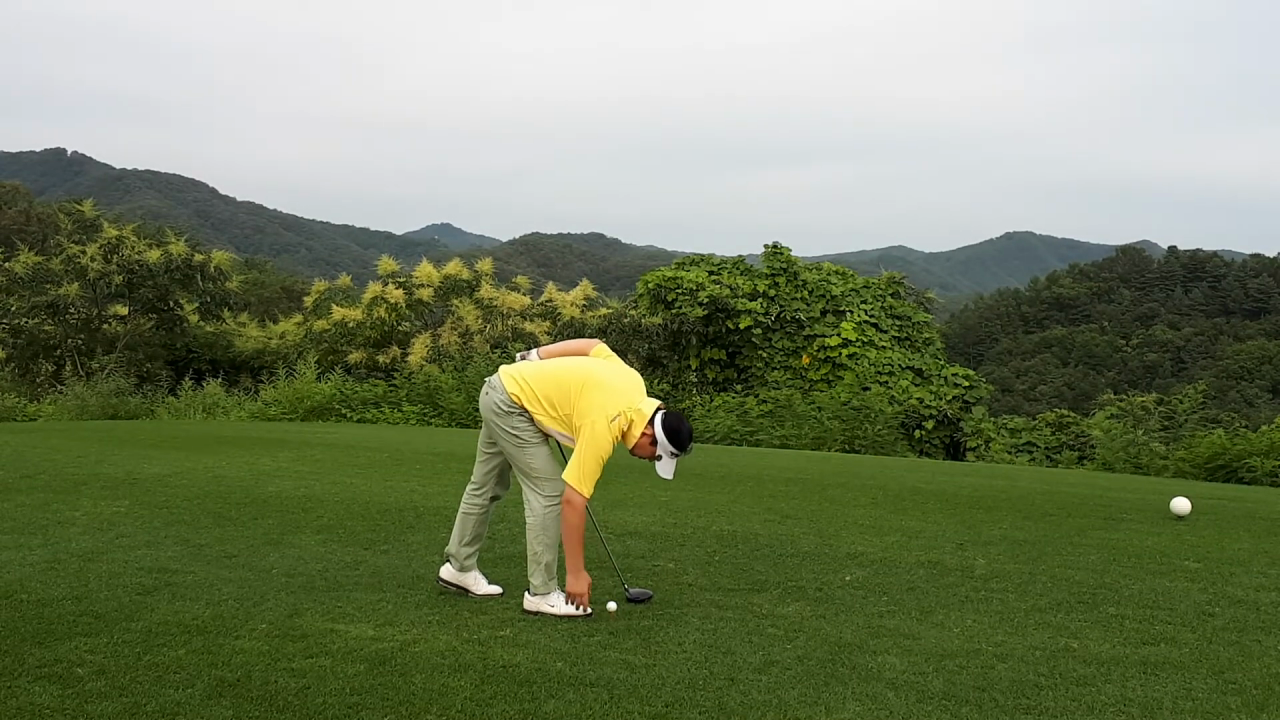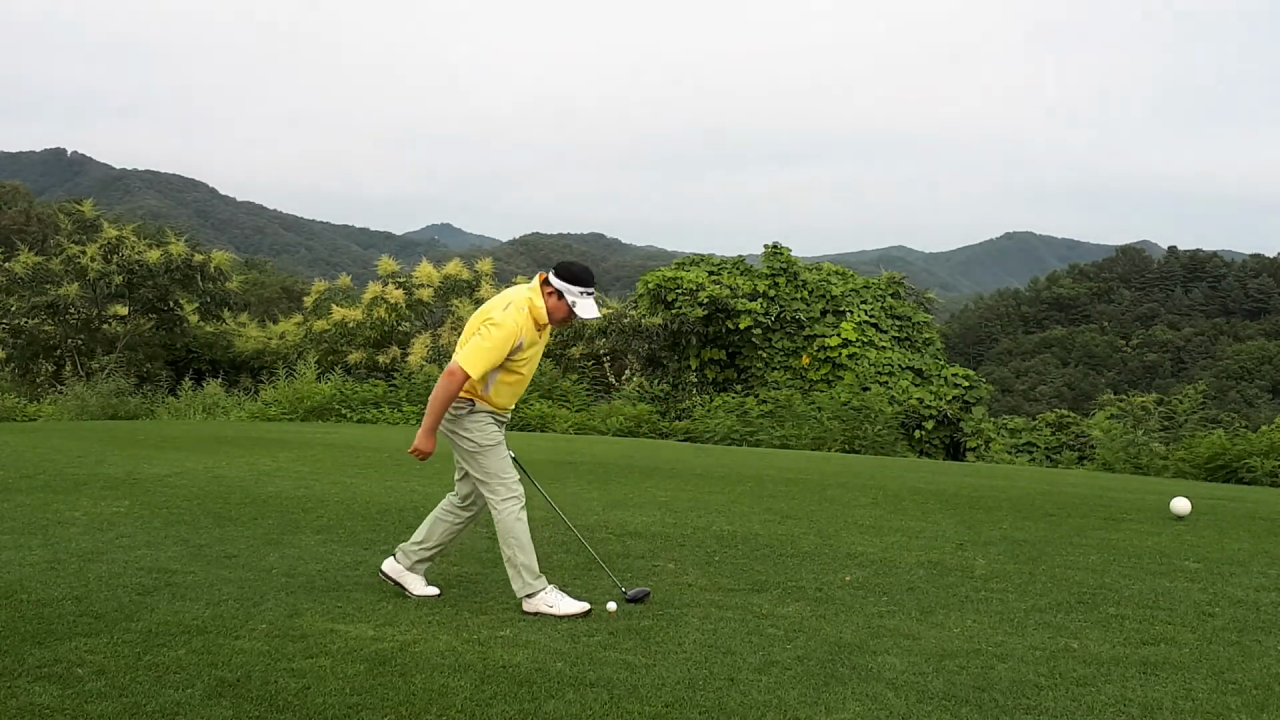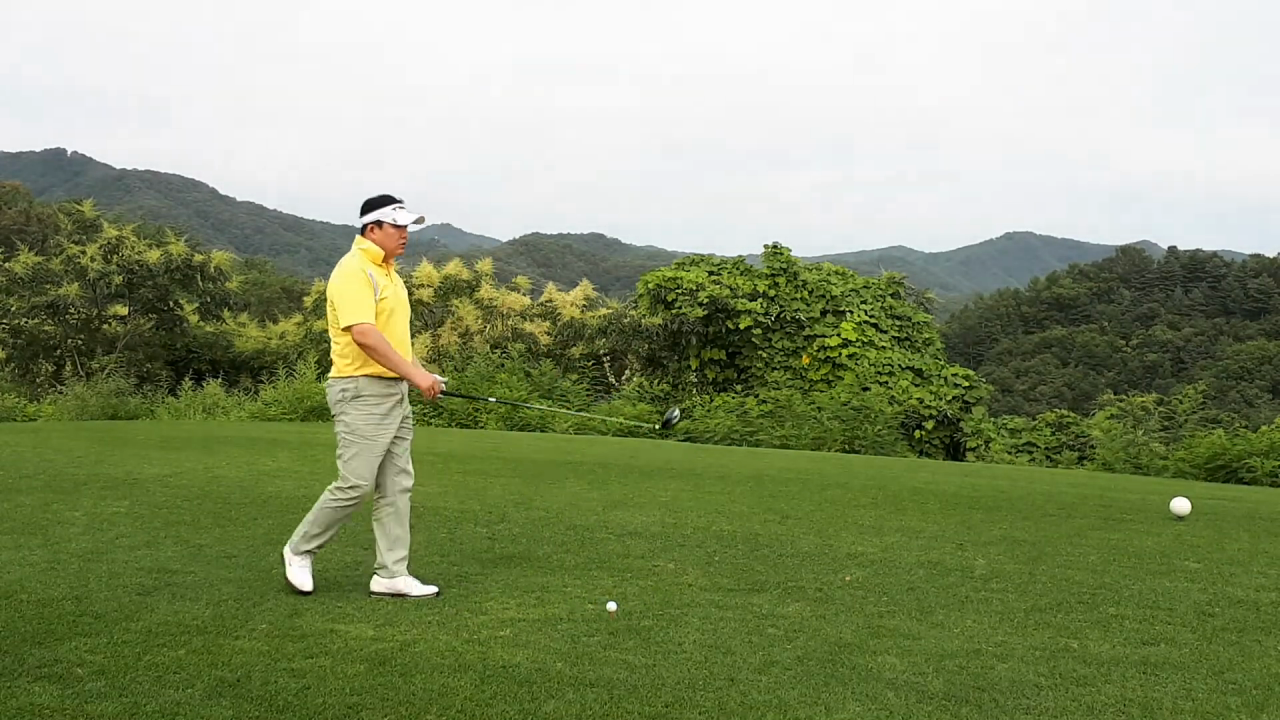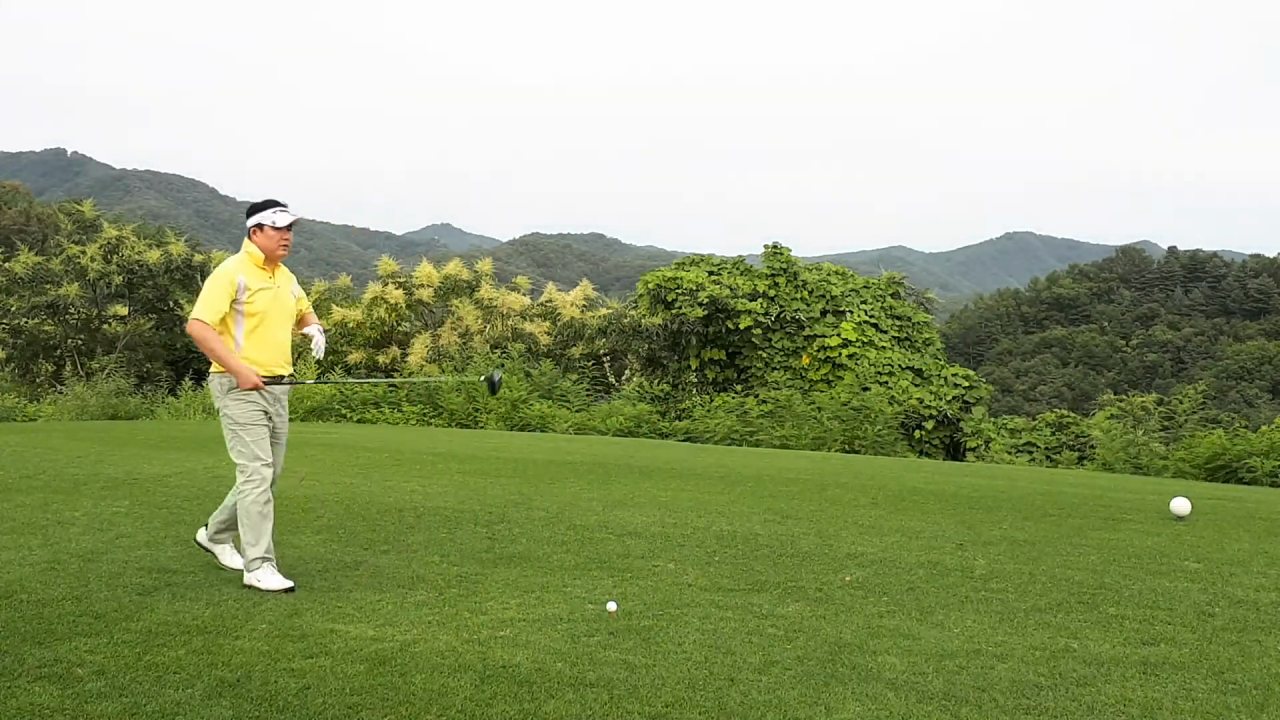
dt=0.7s
person 1, frame 1
left shoulder: (634, 387)
right shoulder: (604, 428)
left elbow: (593, 345)
right elbow: (572, 501)
left wrist: (536, 358)
right wrist: (575, 573)
left hip: (505, 388)
right hip: (511, 405)
left knee: (487, 486)
right knee: (545, 492)
left ankle: (459, 567)
right ankle: (542, 593)
person 1, frame 2
left shoulder: (539, 304)
right shoulder: (511, 321)
right elbow: (454, 374)
right wrist: (427, 432)
left hip: (483, 409)
right hip: (466, 408)
left knee: (469, 499)
right knee: (507, 496)
left ankle: (405, 563)
right ankle: (535, 592)
person 1, frame 3
left shoulder: (388, 273)
right shoulder: (352, 271)
right elbow: (364, 335)
left wrist: (417, 373)
right wrist: (415, 375)
left hip: (394, 392)
right hip: (361, 392)
left knee: (398, 485)
right knee: (353, 485)
left ankle: (392, 573)
right ankle: (298, 551)
person 1, frame 4
left shoulder: (285, 277)
right shoulder: (231, 273)
left elbow: (305, 315)
right elbow: (198, 327)
left wrist: (314, 329)
right wrist: (238, 368)
left hip: (275, 389)
right hip: (238, 387)
left knee: (265, 476)
right knee: (256, 474)
left ankle: (214, 533)
right ankle: (259, 566)
